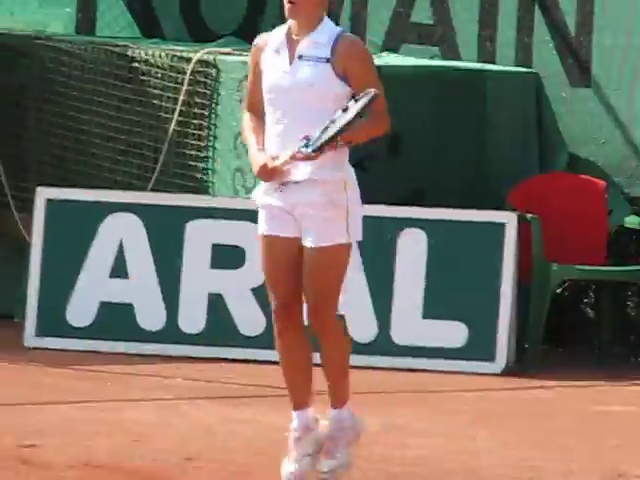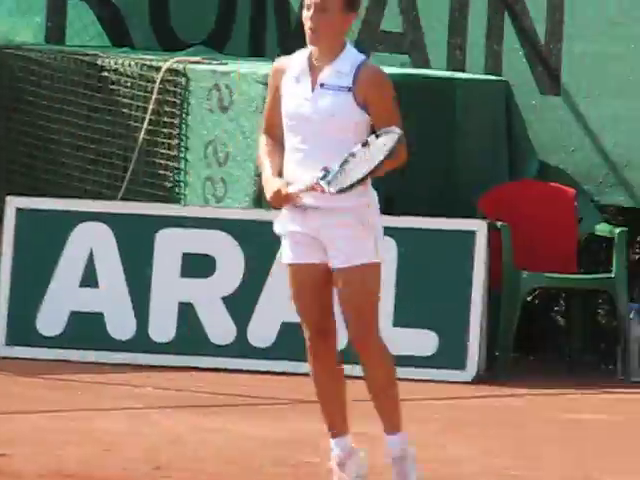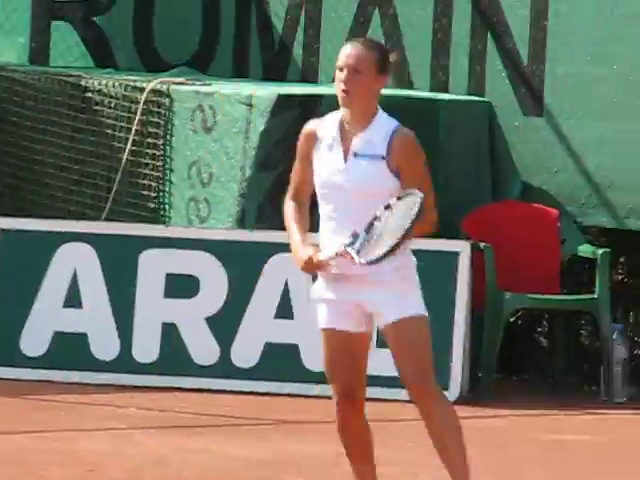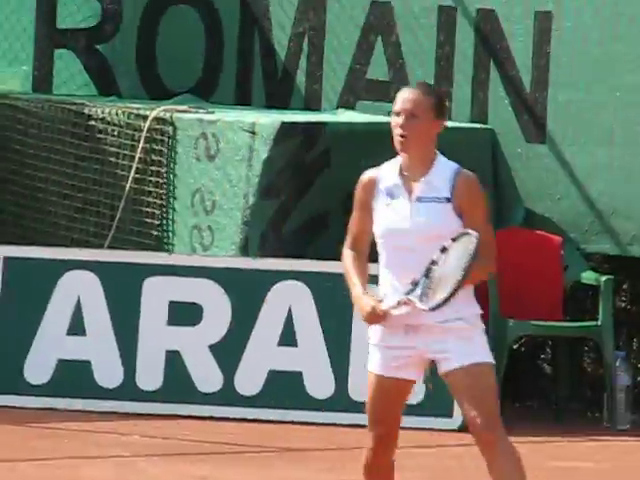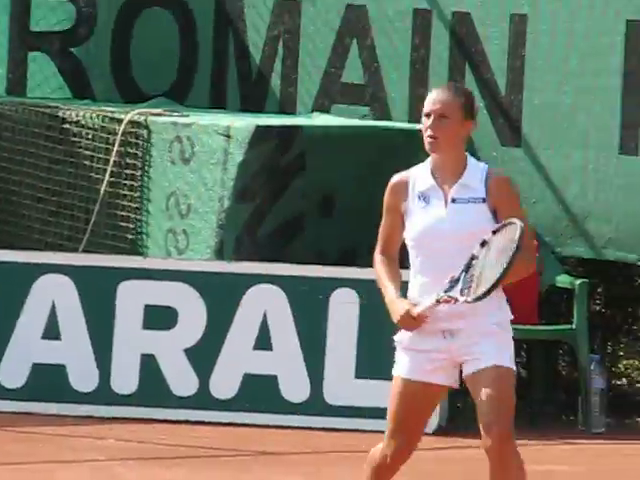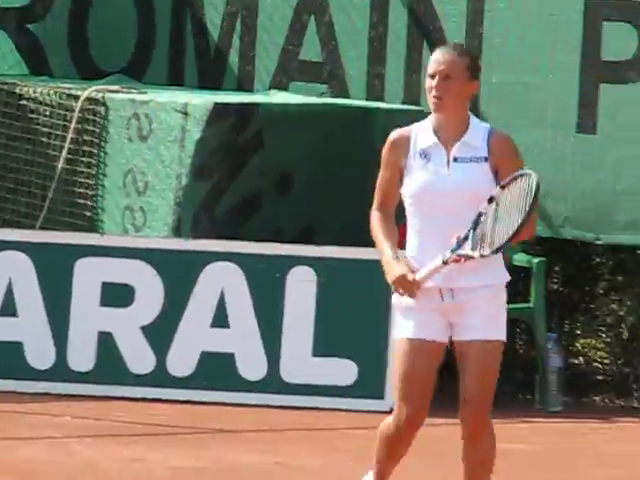
dt=0.1s
person 1, frame 1
left shoulder: (347, 49)
right shoulder: (265, 47)
left elbow: (380, 121)
right elbow: (252, 111)
left wrist: (333, 143)
right wrist: (257, 156)
left hip: (327, 192)
right hip: (278, 192)
left knee: (322, 314)
right knee: (285, 314)
left ankle: (340, 420)
right ankle: (304, 424)
person 1, frame 2
left shoulder: (367, 76)
right shoulder: (284, 70)
left elbow: (397, 151)
right elbow: (269, 136)
right wrist: (270, 180)
left hip: (350, 213)
right hip: (298, 213)
left knee: (364, 338)
right knee: (318, 337)
person 1, frame 3
left shoulder: (400, 141)
right shoulder: (314, 135)
left elbow: (427, 217)
right elbow: (294, 200)
right wrist: (301, 246)
left hip: (390, 280)
right hip: (336, 282)
left knee: (423, 388)
right knee: (347, 404)
person 1, frame 4
left shoulder: (462, 184)
right shoulder: (373, 182)
left elbow: (489, 258)
right elbow: (352, 248)
right wrist: (361, 297)
left hip: (455, 325)
right hip: (395, 328)
left knee: (488, 430)
right knee: (380, 442)
person 1, frame 5
left shoulder: (495, 185)
right shoulder: (403, 186)
left elbow: (526, 259)
right elbow: (383, 253)
right wrist: (395, 300)
left hip: (486, 327)
right hip: (425, 332)
left knee: (500, 440)
right knee: (397, 448)
person 1, frame 6
left shoulder: (497, 144)
right shoulder: (402, 142)
left elbow: (525, 222)
right elbow: (380, 213)
right wrist: (392, 261)
left hip: (480, 291)
right hip: (421, 295)
left knee: (475, 415)
right knee: (409, 415)
